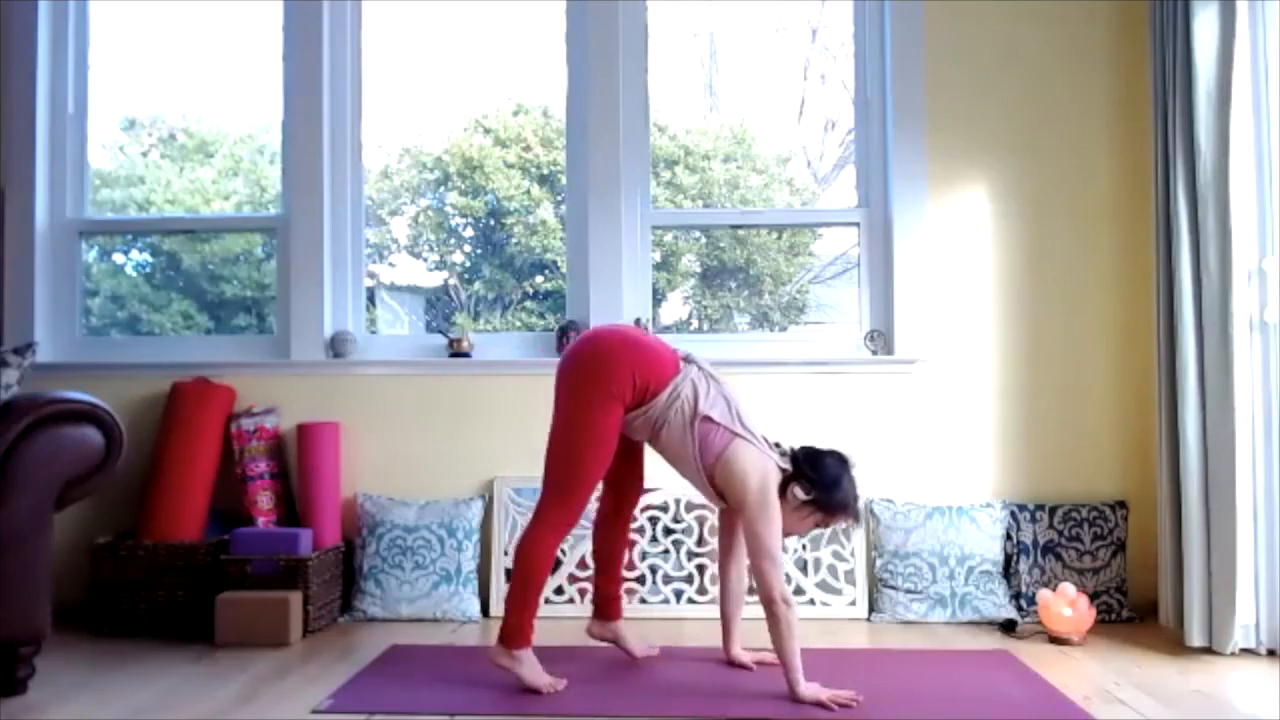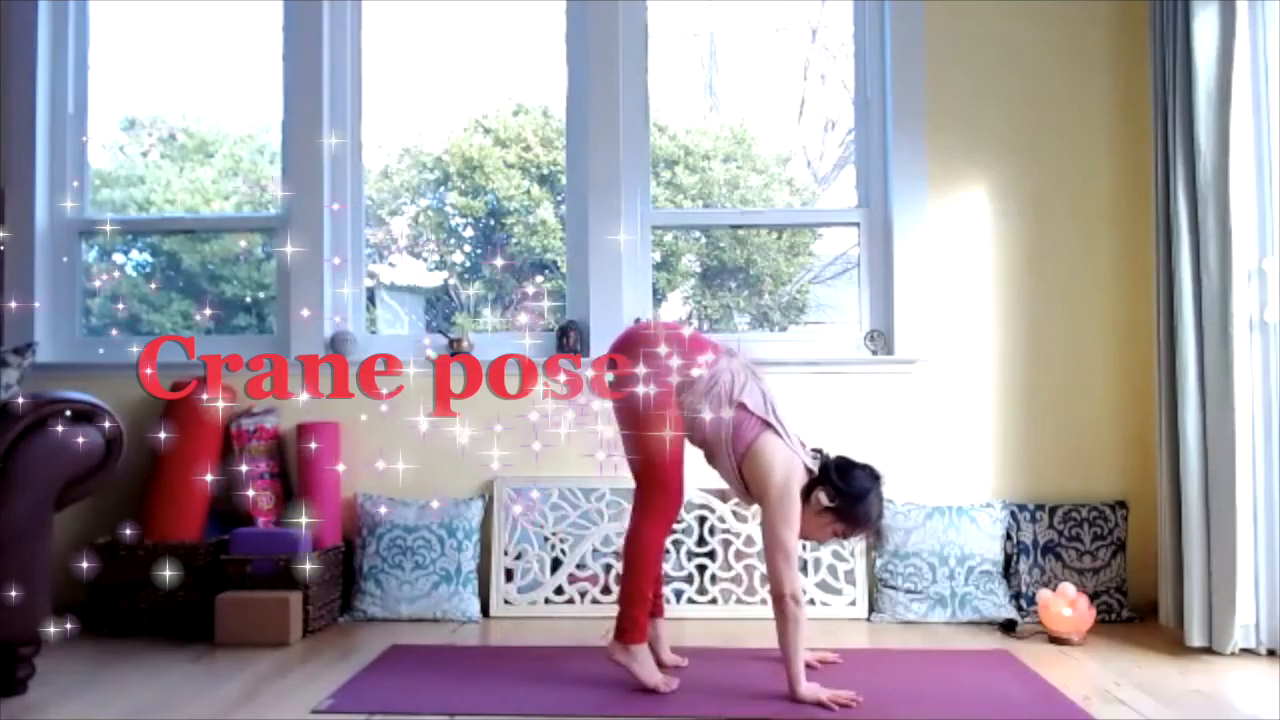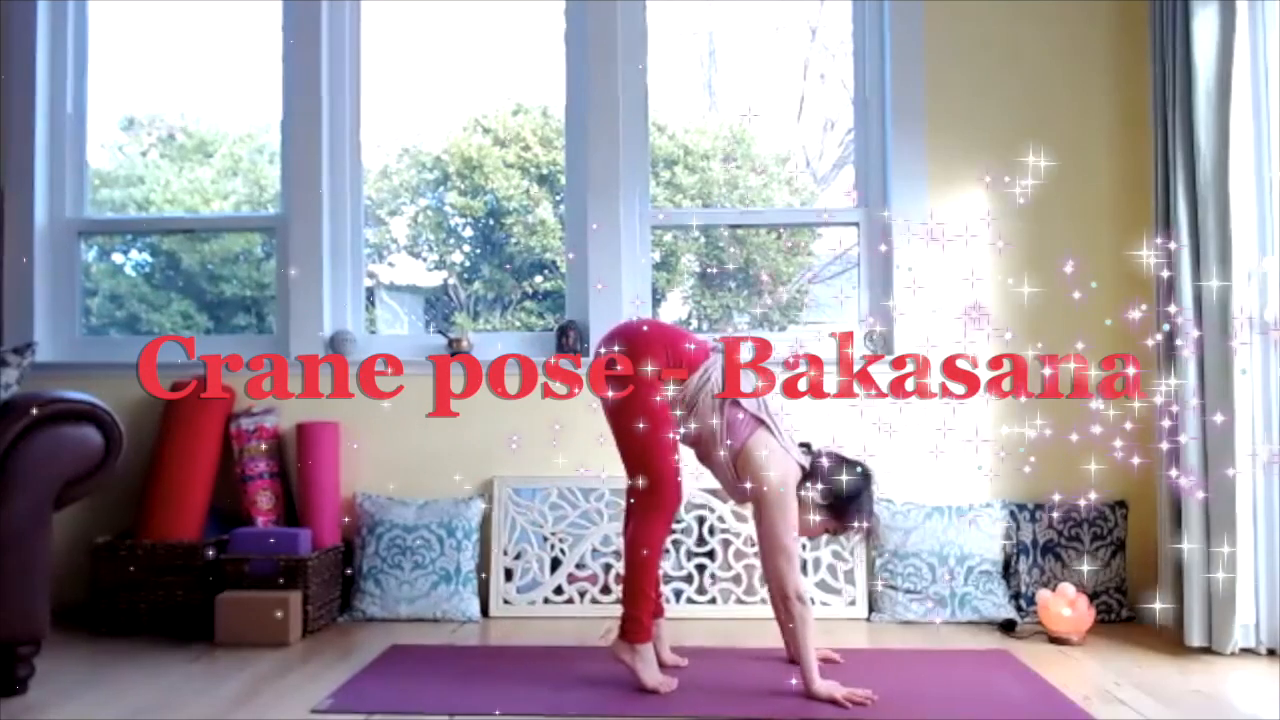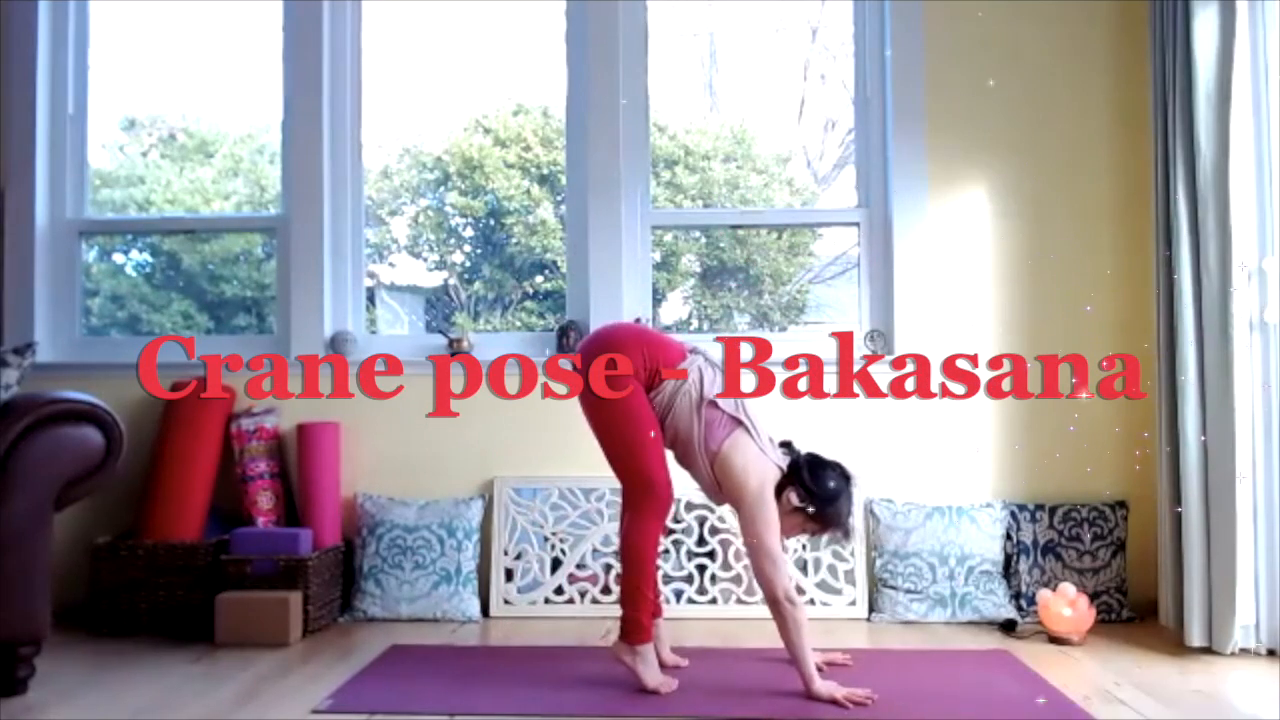
dt=0.7s
person 1, frame 1
left shoulder: (751, 475)
right shoulder: (760, 483)
left elbow: (733, 556)
right elbow: (776, 595)
left wrist: (732, 644)
right wrist: (799, 685)
left hip: (626, 365)
right hip: (610, 367)
left knee: (622, 501)
right knee: (562, 511)
left ankle: (608, 618)
right ankle: (513, 645)
person 1, frame 2
left shoulder: (798, 475)
right shoulder: (784, 484)
left elbow: (784, 585)
right elbow: (787, 592)
left wrist: (795, 651)
right wrist: (799, 684)
left hip: (674, 363)
right hip: (650, 357)
left knee: (659, 503)
right knee: (660, 504)
left ankle: (651, 627)
right ankle: (630, 639)
person 1, frame 3
left shoulder: (784, 473)
right shoulder: (779, 484)
left elbow: (775, 573)
right elbow: (792, 592)
left wrist: (796, 647)
right wrist: (813, 681)
left hip: (654, 360)
right hip: (638, 354)
left knee: (650, 500)
right knee: (659, 502)
left ankle: (653, 631)
right ankle: (635, 639)
person 1, frame 4
left shoulder: (770, 474)
right shoulder: (757, 487)
left elbow: (778, 585)
right elbow: (781, 593)
left wrist: (804, 654)
right wrist: (813, 682)
left hip: (642, 364)
right hip: (618, 358)
left knee: (645, 500)
right knee: (651, 500)
left ankle: (651, 631)
right ankle: (636, 641)
